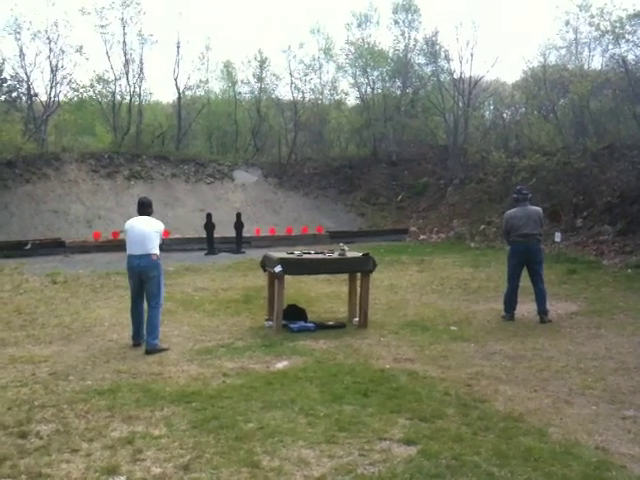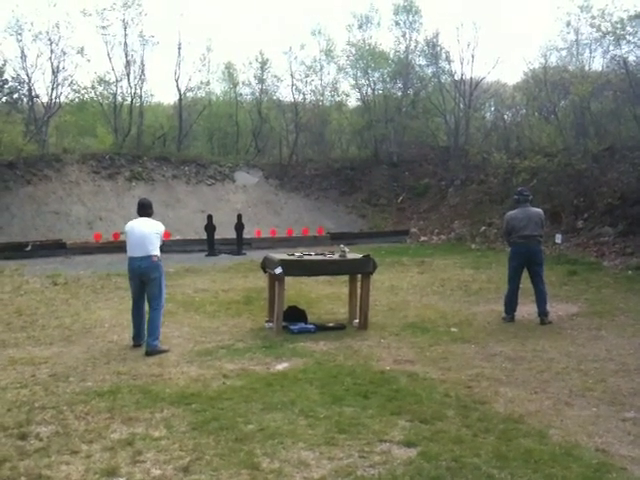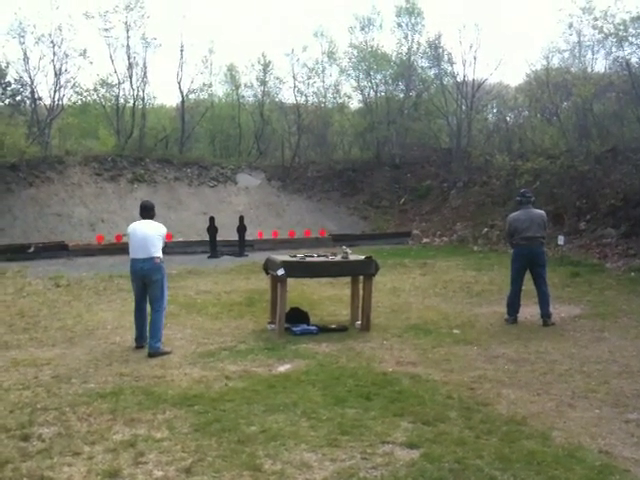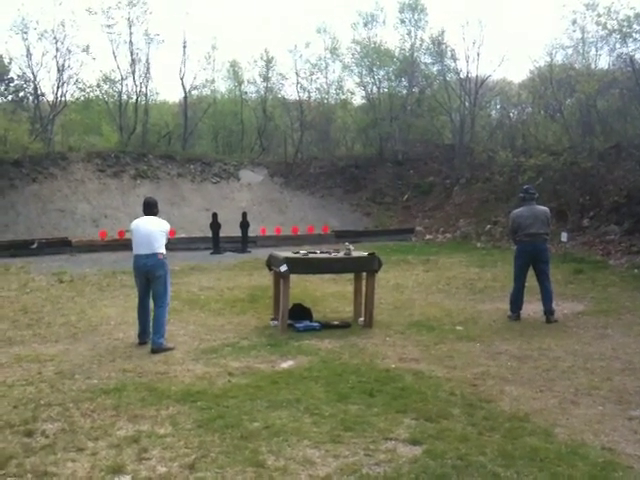
dt=0.4s
person 1, frame 1
left shoulder: (128, 224)
right shoulder: (158, 225)
left elbow: (128, 242)
left hip: (132, 262)
right hip: (151, 262)
left knee: (136, 301)
right knee: (154, 303)
left ankle: (137, 338)
right ankle: (152, 344)
person 1, frame 2
left shoulder: (129, 226)
right shoulder: (158, 226)
left elbow: (130, 244)
left hip: (133, 264)
right hip: (152, 264)
left knee: (137, 303)
right knee: (156, 305)
left ankle: (138, 338)
right ankle: (152, 345)
person 1, frame 3
left shoulder: (131, 228)
right shoulder: (160, 228)
left elbow: (132, 246)
left hip: (135, 266)
right hip: (154, 265)
left knee: (139, 304)
right knee: (158, 306)
left ankle: (140, 340)
right ankle: (155, 346)
person 1, frame 4
left shoulder: (134, 224)
right shoulder: (164, 224)
left elbow: (135, 242)
left hip: (139, 262)
right hip: (157, 261)
left knee: (143, 300)
right knee: (161, 302)
left ankle: (143, 336)
right ankle: (158, 342)
person 2, frame 1
left shoulder: (509, 215)
right shoulder: (538, 212)
left elbow: (505, 234)
right elbow: (541, 229)
left hip: (517, 248)
right hip: (534, 247)
left knee: (513, 282)
right knee: (538, 282)
left ankle: (509, 313)
right ankle: (543, 314)
person 2, frame 2
left shoulder: (510, 216)
right shoulder: (539, 213)
left elbow: (506, 235)
right elbow: (542, 231)
left hip: (517, 250)
right hip: (535, 249)
left knee: (513, 283)
right knee: (539, 283)
left ankle: (509, 314)
right ankle: (543, 316)
person 2, frame 3
left shoulder: (512, 218)
right shoulder: (542, 215)
left elbow: (509, 237)
right elbow: (545, 233)
left hip: (520, 251)
right hip: (538, 250)
left knee: (516, 285)
right knee: (542, 285)
left ankle: (512, 316)
right ankle: (546, 317)
person 2, frame 4
left shoulder: (515, 214)
right shoulder: (545, 211)
left elbow: (512, 234)
right elbow: (548, 229)
left hip: (523, 248)
right hip: (541, 247)
left knee: (519, 281)
right knee: (545, 282)
left ankle: (515, 312)
right ankle: (549, 314)
